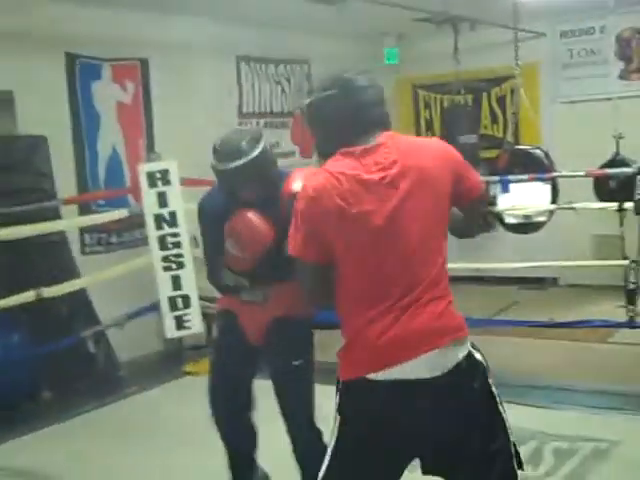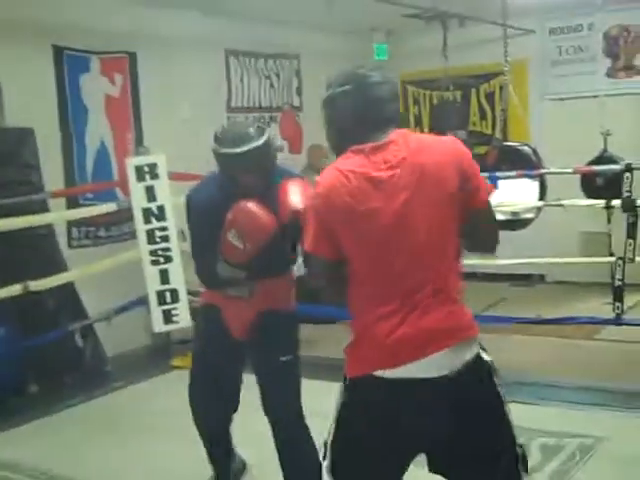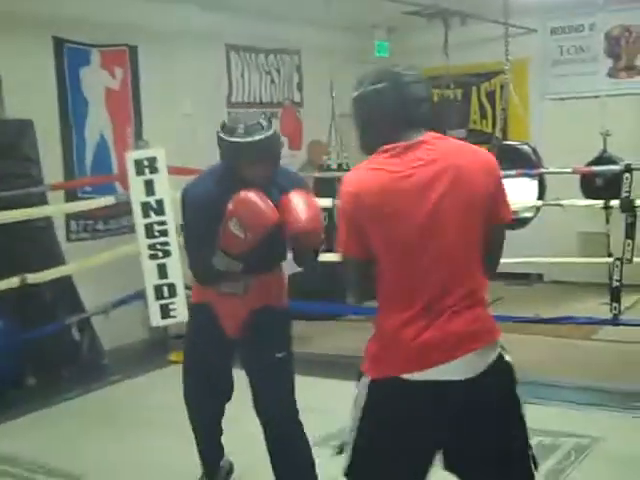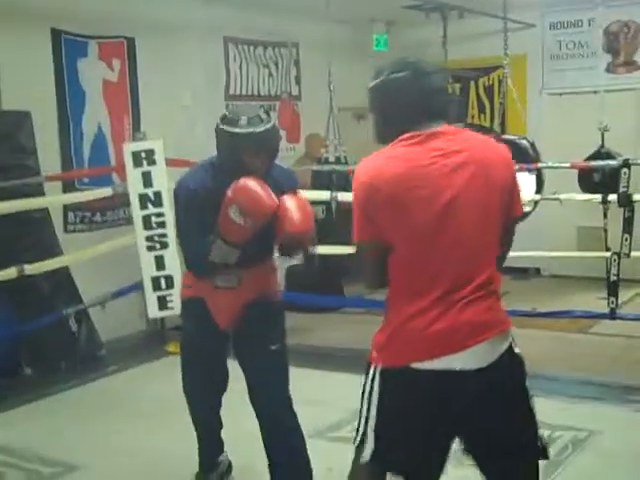
dt=0.1s
person 1, frame 1
left shoulder: (319, 188)
right shoulder: (438, 155)
left elbow: (314, 292)
right elbow: (479, 220)
left hip: (371, 368)
right hip: (445, 353)
person 1, frame 2
left shoulder: (331, 186)
right shoulder: (449, 154)
left elbow: (330, 285)
right elbow: (487, 240)
left hip: (379, 366)
right hip: (456, 353)
person 1, frame 3
left shoulder: (360, 185)
right shoulder: (479, 163)
left elbow: (359, 287)
right elbow: (490, 260)
left hip: (398, 365)
right hip: (477, 356)
person 1, frame 4
left shoulder: (373, 173)
right shoulder: (495, 155)
left elbow: (373, 276)
right elbow: (500, 251)
left hip: (408, 353)
right hip: (487, 344)
person 2, frame 1
right shoulder: (213, 205)
right elbow: (219, 280)
left hip: (287, 312)
right hip: (238, 311)
left knee: (298, 410)
right knee: (225, 400)
person 2, frame 2
left shoulder: (287, 187)
right shoulder: (203, 198)
right elbow: (208, 275)
left wrist: (305, 225)
right wrist: (233, 254)
left hip: (273, 307)
right hip: (221, 307)
left knee: (284, 407)
right knee: (206, 397)
person 2, frame 3
left shoulder: (289, 185)
right shoulder: (200, 193)
left elbow: (306, 256)
right elbow: (204, 270)
left wrist: (307, 241)
right wrist: (234, 243)
left hip: (265, 304)
right hip: (211, 304)
left knee: (278, 405)
right knee: (202, 398)
person 2, frame 4
left shoulder: (280, 180)
right shoulder: (193, 186)
left elbow: (291, 246)
right elbow: (198, 263)
left wrist: (295, 236)
right wrist: (232, 231)
left hip: (257, 297)
right hip: (204, 298)
left knee: (273, 397)
right knee: (200, 392)
person 3, frame 1
left shoulder: (114, 87)
right shoulder: (96, 85)
left elbow: (128, 99)
right elbow: (98, 104)
left wrist: (130, 90)
left hip: (115, 124)
right hip: (105, 124)
left knee: (123, 157)
right knee: (103, 158)
right ankle: (101, 190)
person 3, frame 2
left shoulder: (103, 80)
right shoulder: (85, 79)
left elbow: (116, 93)
right elbow: (86, 98)
left wrist: (118, 84)
left hip: (103, 118)
right hip: (93, 118)
left knee: (111, 152)
right knee: (91, 152)
right ankle: (89, 184)
person 3, frame 3
left shoulder: (103, 73)
right shoulder: (84, 72)
left elbow: (116, 86)
right elbow: (86, 91)
left wrist: (118, 77)
left hip: (103, 112)
right hip: (93, 111)
left knee: (111, 145)
right knee: (90, 145)
person 3, frame 4
left shoulder: (101, 65)
right shoulder: (82, 64)
left elbow: (114, 78)
right elbow: (83, 82)
left wrist: (116, 68)
left hip: (100, 103)
right hip: (90, 103)
left knee: (109, 137)
right knee: (88, 137)
right ankle: (85, 170)
